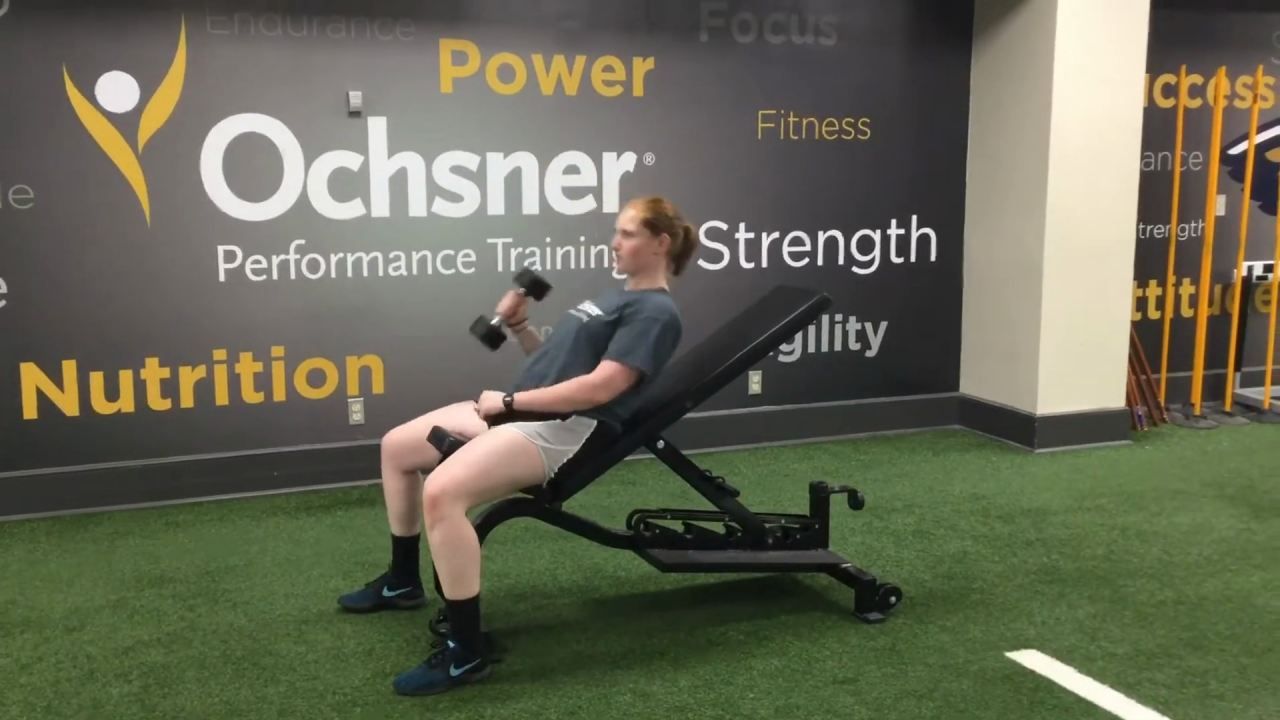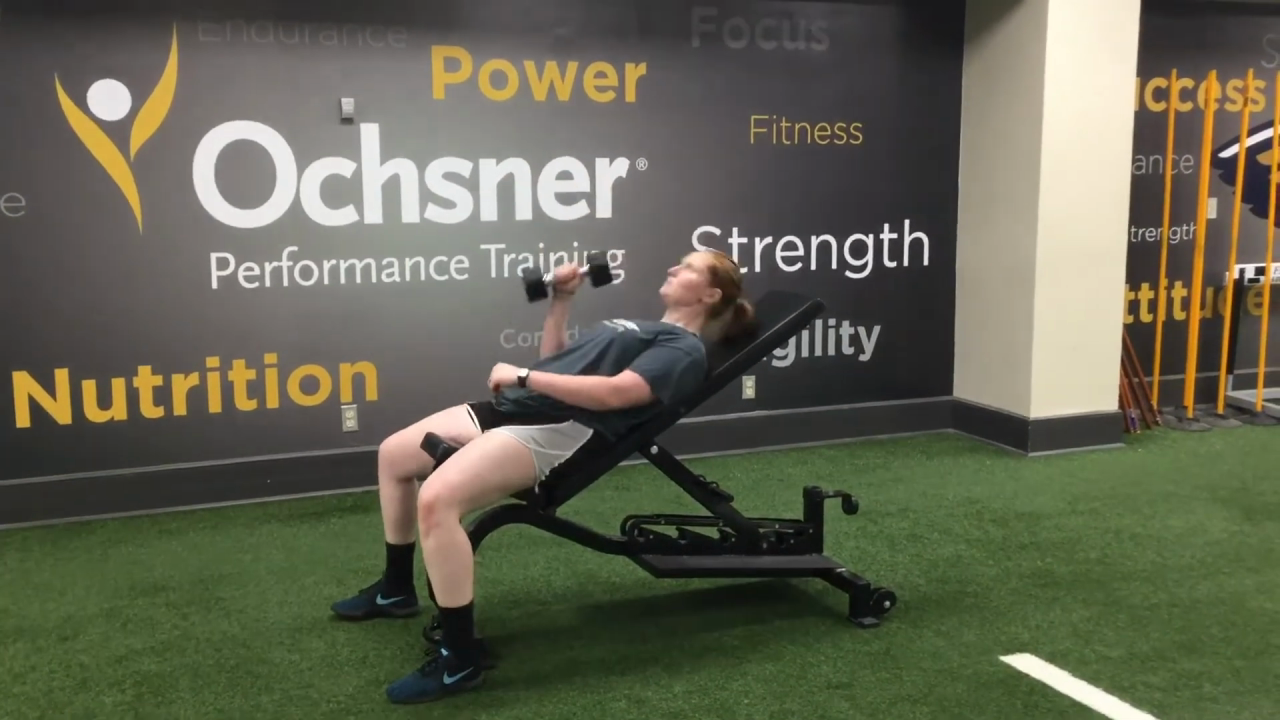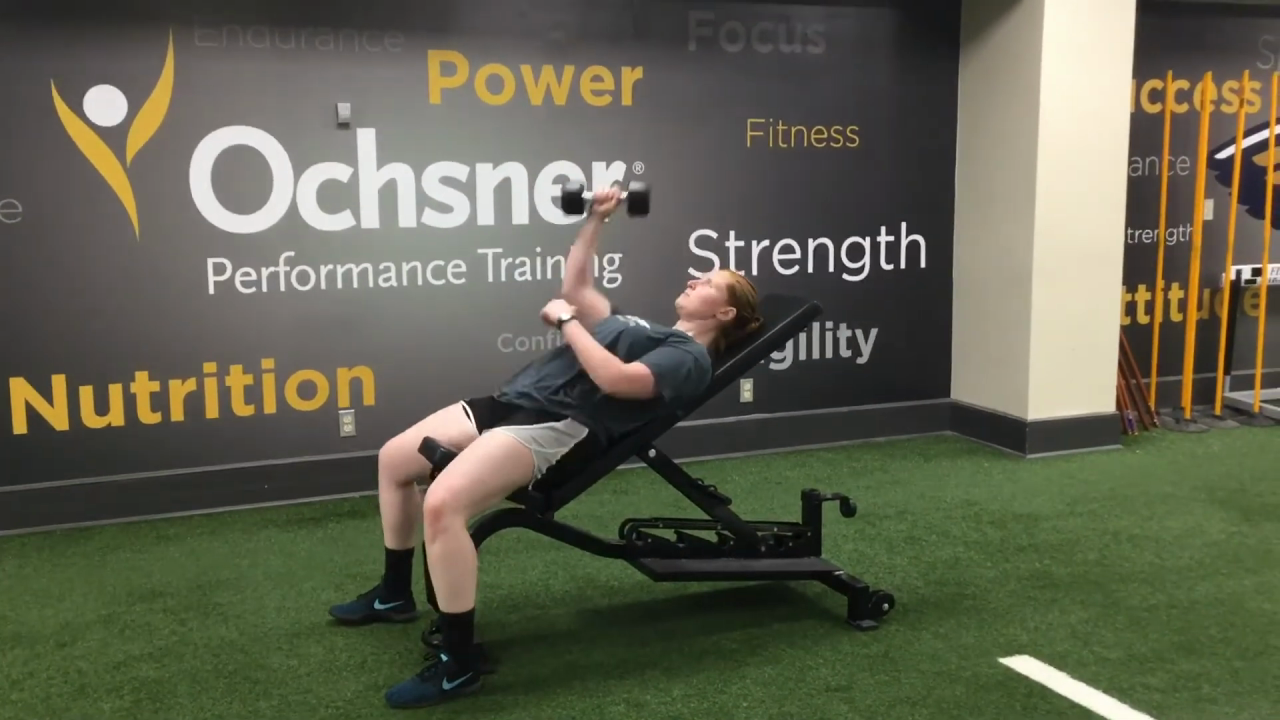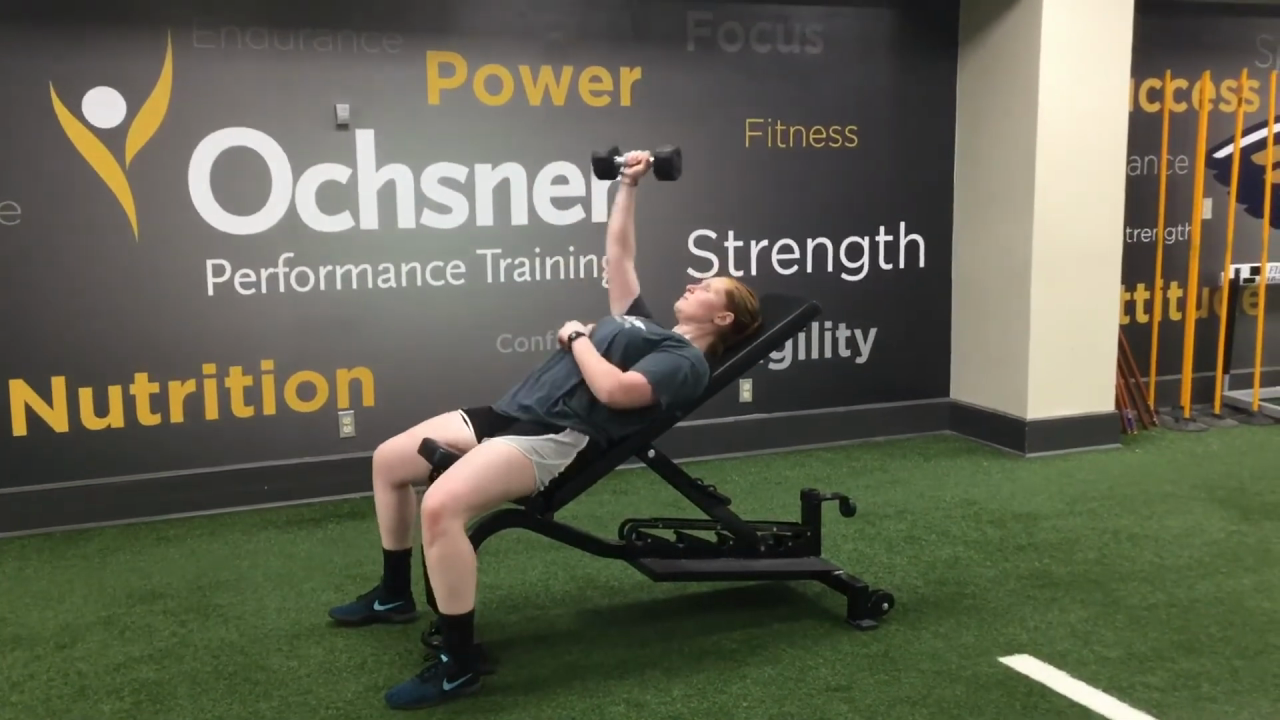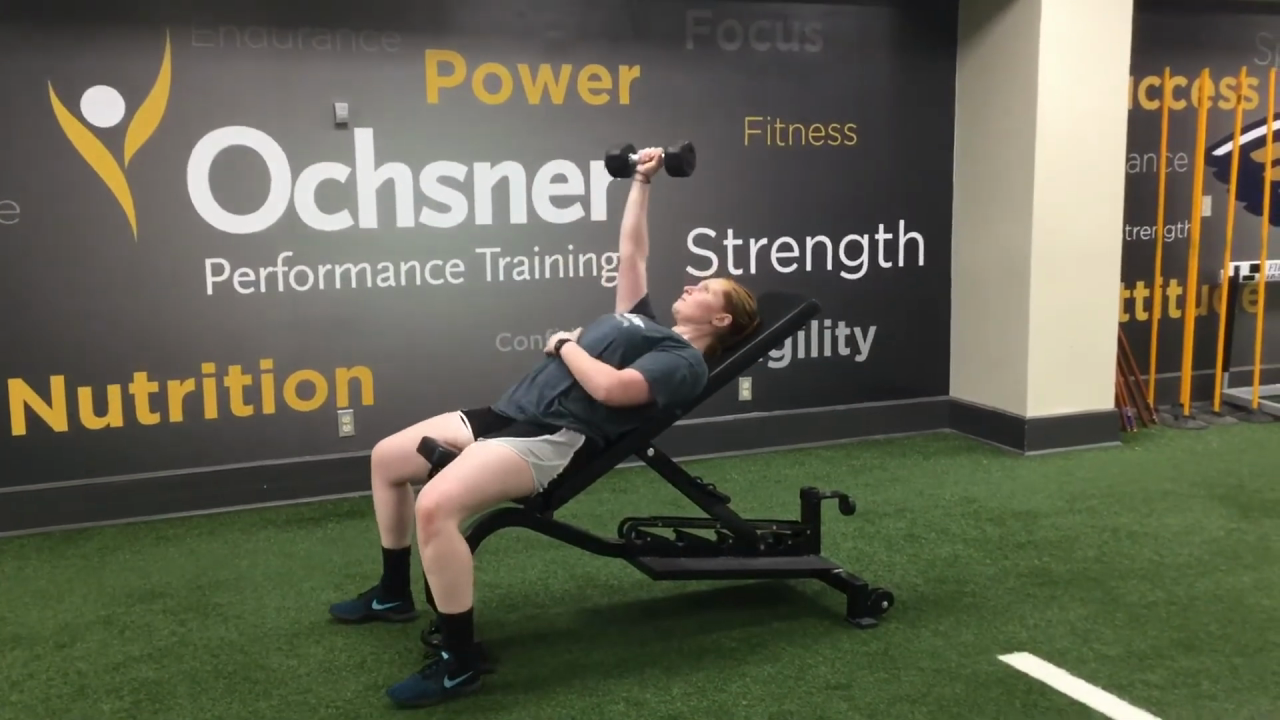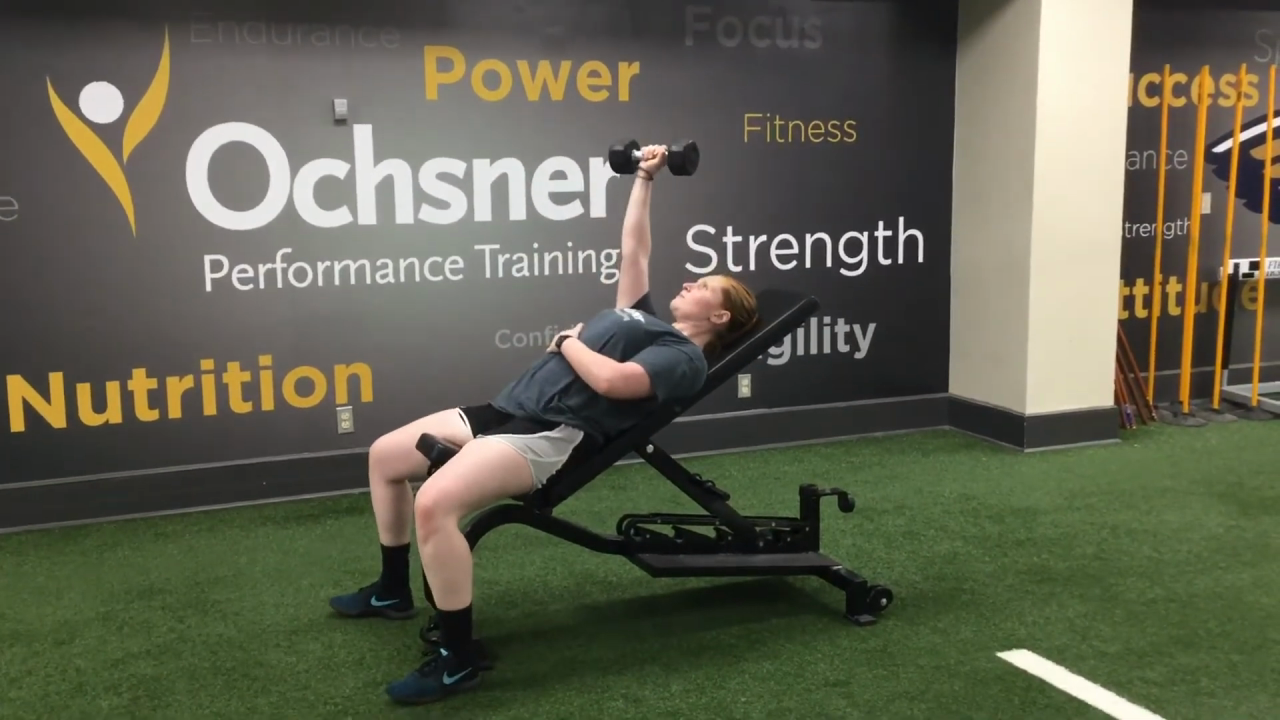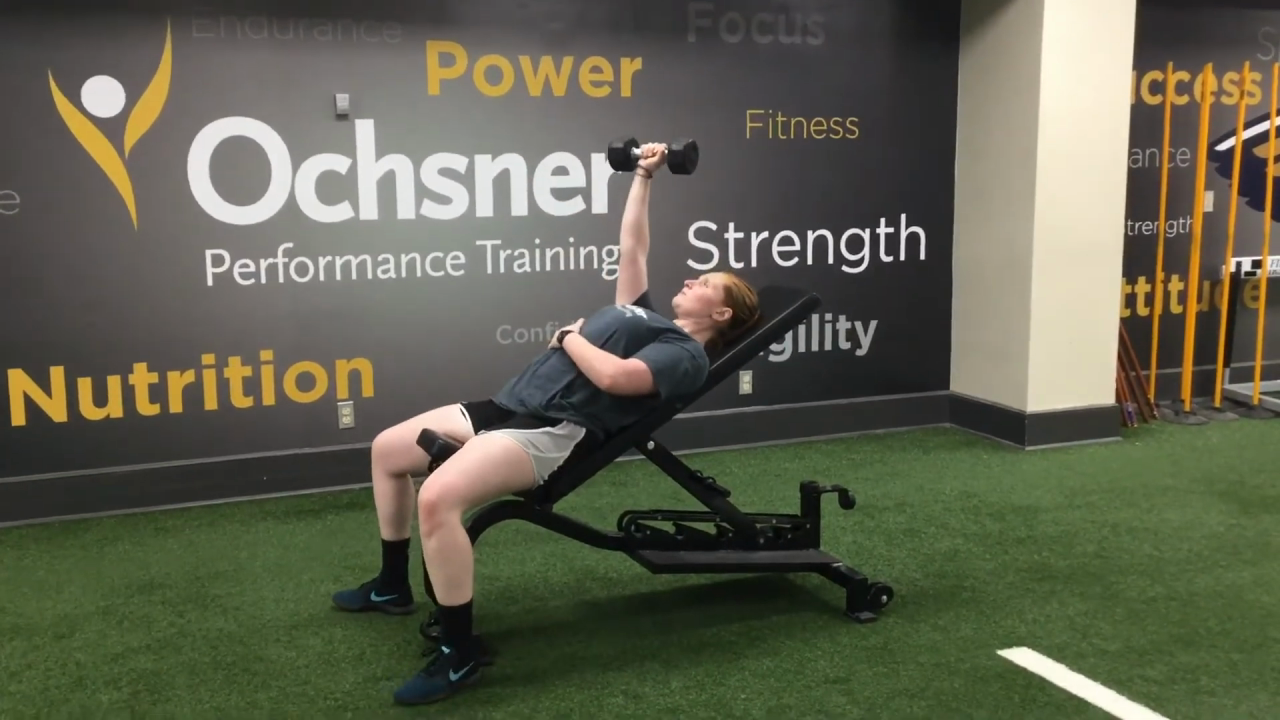
dt=0.3s
person 1, frame 1
left shoulder: (659, 314)
right shoulder: (618, 298)
left elbow: (598, 387)
left wrist: (510, 401)
right wrist: (519, 326)
left hip: (564, 428)
right hip: (519, 409)
left knee: (440, 492)
right knee: (396, 447)
left ankle: (467, 652)
right ankle: (403, 580)
person 1, frame 2
left shoulder: (684, 351)
right shoulder: (645, 329)
left elbow: (613, 392)
right elbow: (557, 359)
left wrist: (523, 377)
right wrist: (560, 301)
left hip: (557, 430)
right hip: (513, 409)
left knee: (436, 501)
right knee: (394, 455)
left ankle: (459, 658)
right ankle: (396, 588)
person 1, frame 3
left shoulder: (689, 360)
right shoulder: (642, 325)
left elbow: (616, 379)
right elbow: (574, 286)
left wrist: (569, 321)
right wrist: (594, 222)
left hip: (556, 426)
right hip: (512, 404)
left knee: (443, 505)
right knee: (392, 461)
left ankle: (458, 664)
right ankle: (395, 594)
person 1, frame 4
left shoulder: (686, 362)
right shoulder: (643, 324)
left elbow: (614, 390)
right elbow: (618, 253)
left wrist: (578, 338)
right wrist: (628, 184)
left hip: (554, 436)
right hip: (511, 412)
left knee: (441, 507)
right knee: (387, 461)
left ankle: (458, 664)
right ankle: (394, 594)
person 1, frame 5
left shoulder: (685, 363)
right shoulder: (643, 324)
left elbow: (608, 388)
right elbow: (631, 253)
left wrist: (565, 344)
right wrist: (641, 181)
left hip: (553, 438)
right hip: (509, 414)
left knee: (436, 508)
right knee: (385, 459)
left ankle: (459, 662)
right ankle: (394, 593)
person 1, frame 6
left shoulder: (683, 358)
right shoulder: (643, 320)
left elbow: (609, 379)
right elbow: (634, 249)
left wrist: (568, 341)
right wrist: (644, 178)
left hip: (552, 434)
right hip: (508, 410)
left knee: (434, 504)
right knee: (384, 456)
left ankle: (458, 658)
right ankle: (393, 589)
person 1, frame 7
left shoulder: (686, 354)
right shoulder: (643, 315)
left elbow: (613, 375)
right elbow: (632, 247)
left wrist: (569, 336)
right wrist: (643, 175)
left hip: (554, 429)
right hip: (509, 405)
left knee: (438, 499)
right knee: (385, 451)
left ankle: (459, 653)
right ankle: (392, 585)
